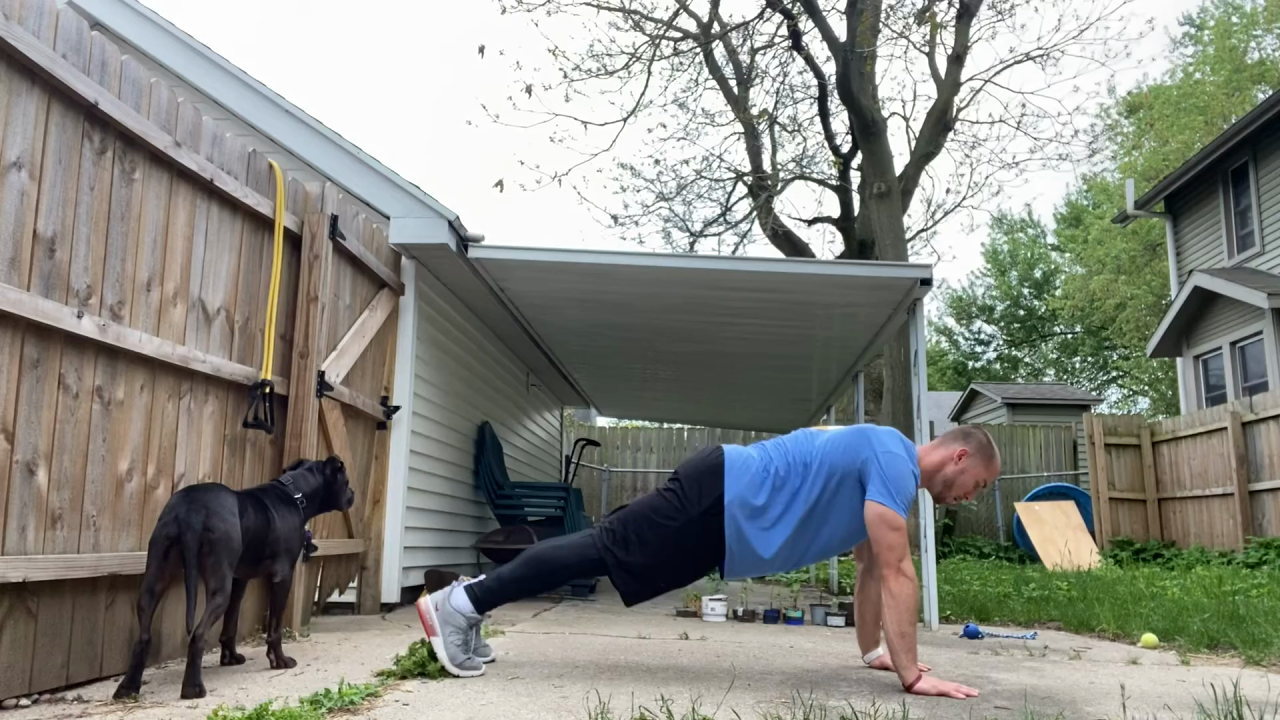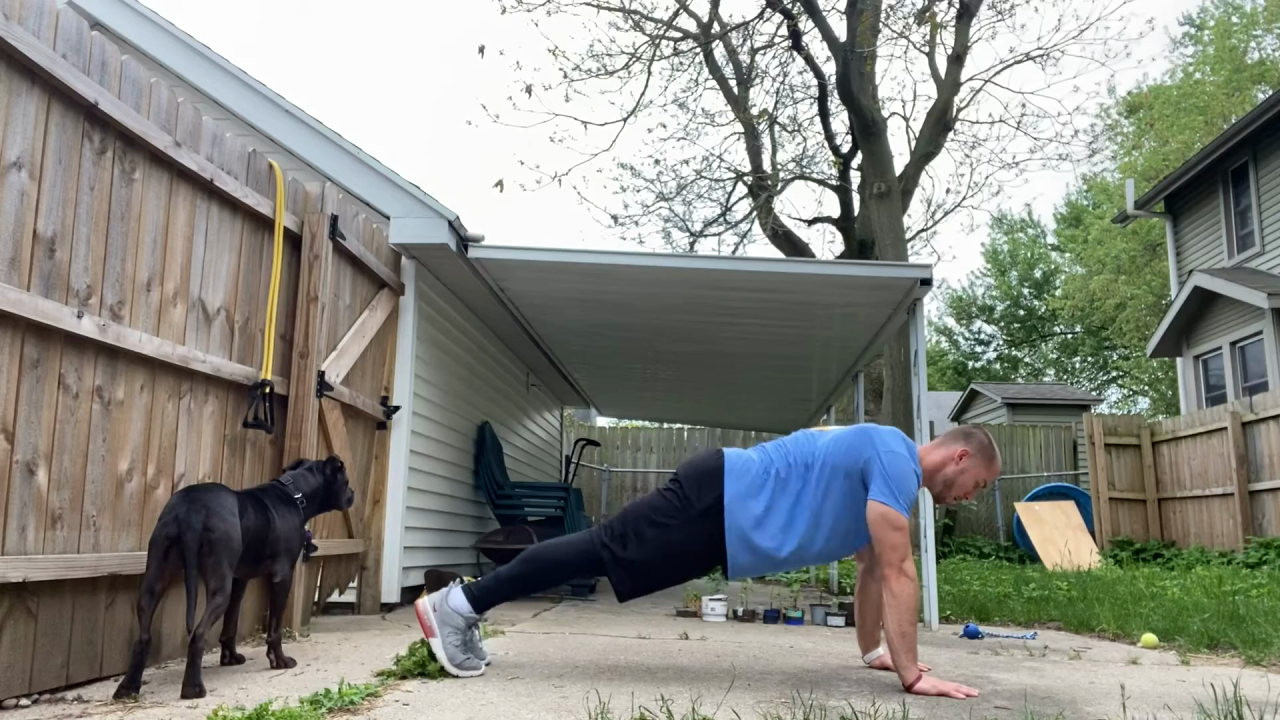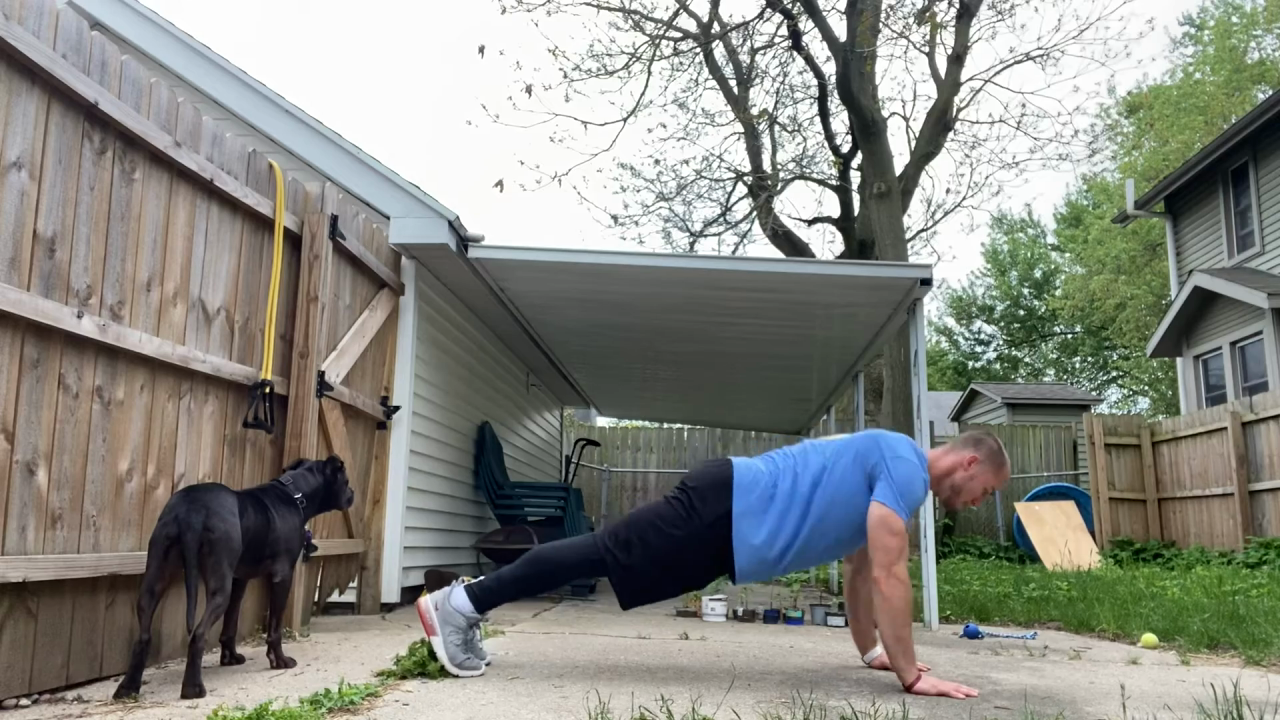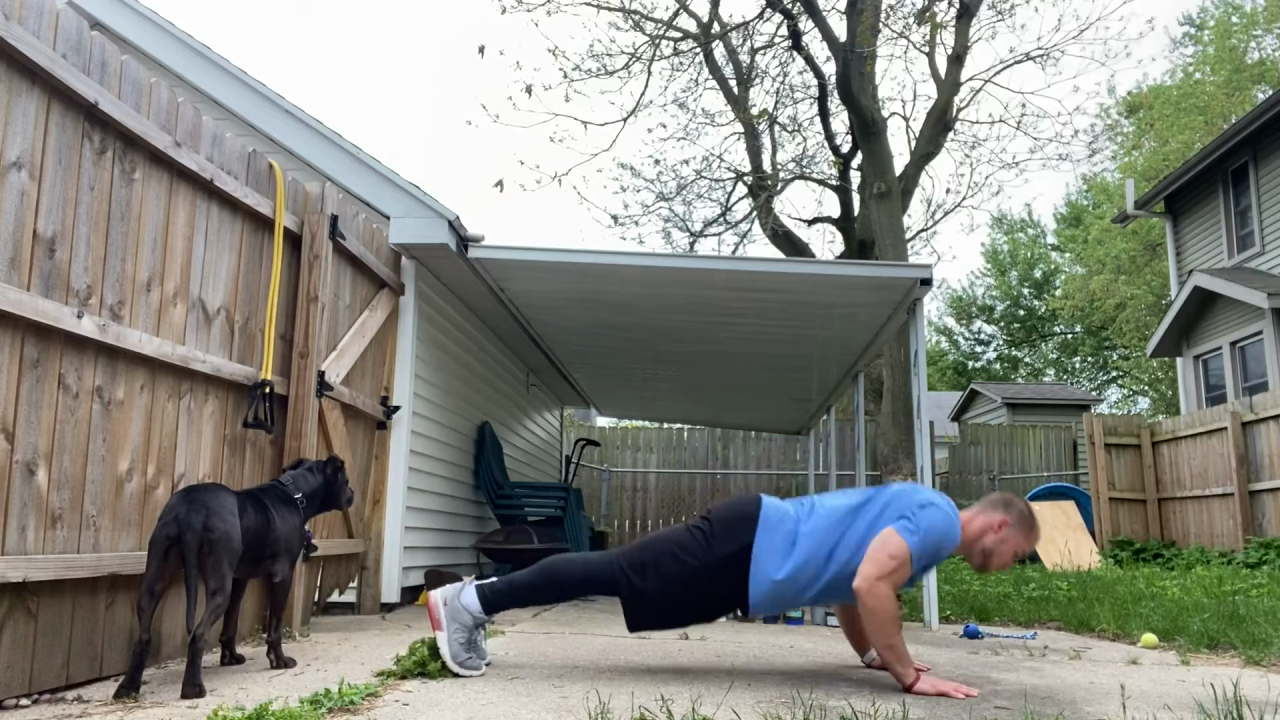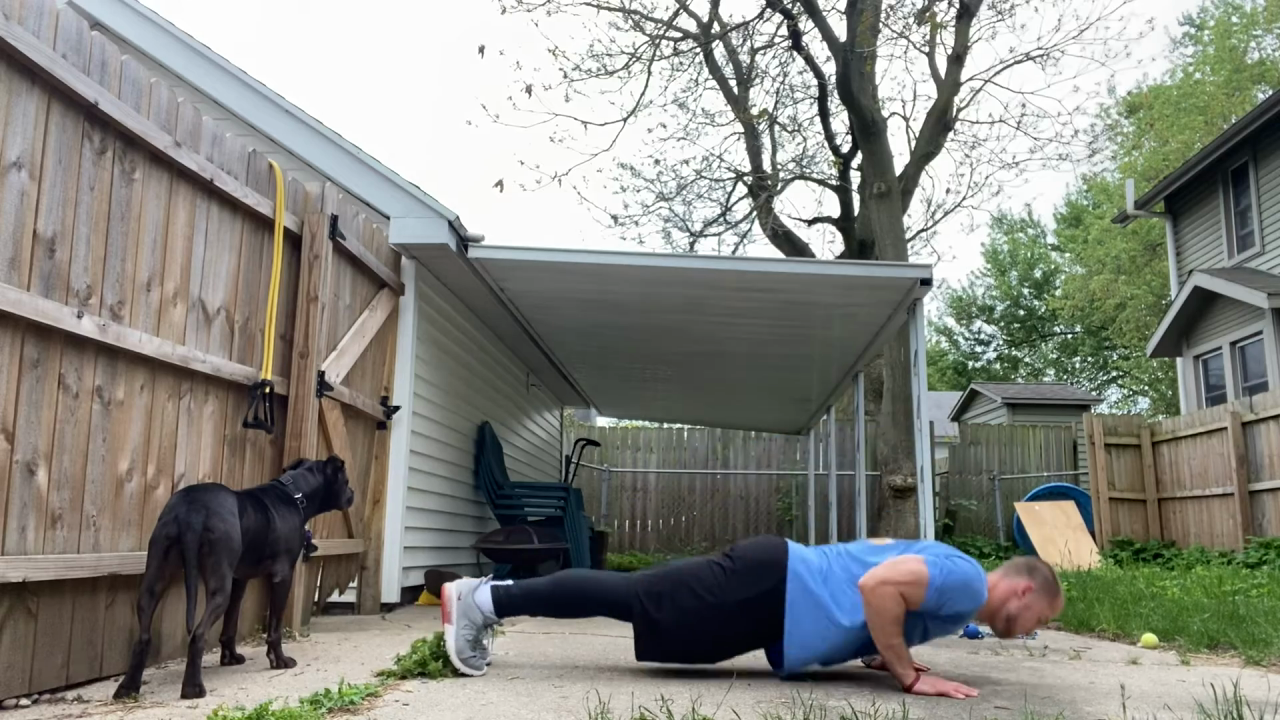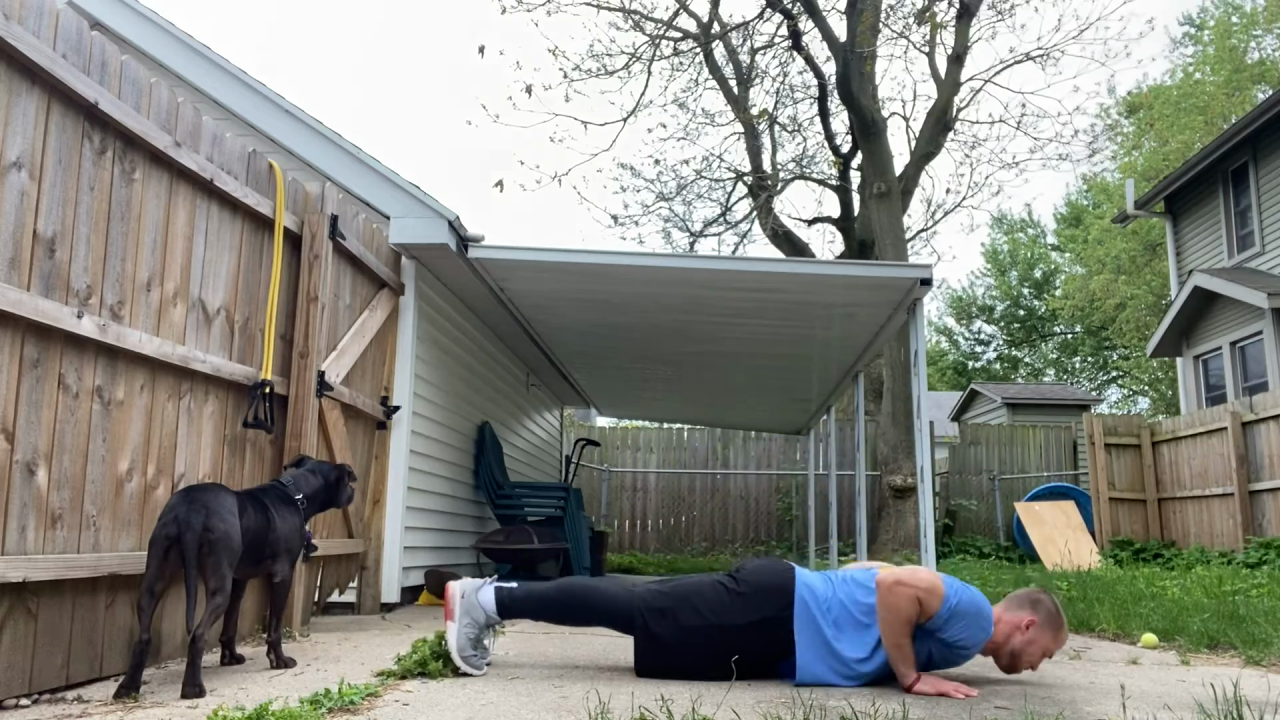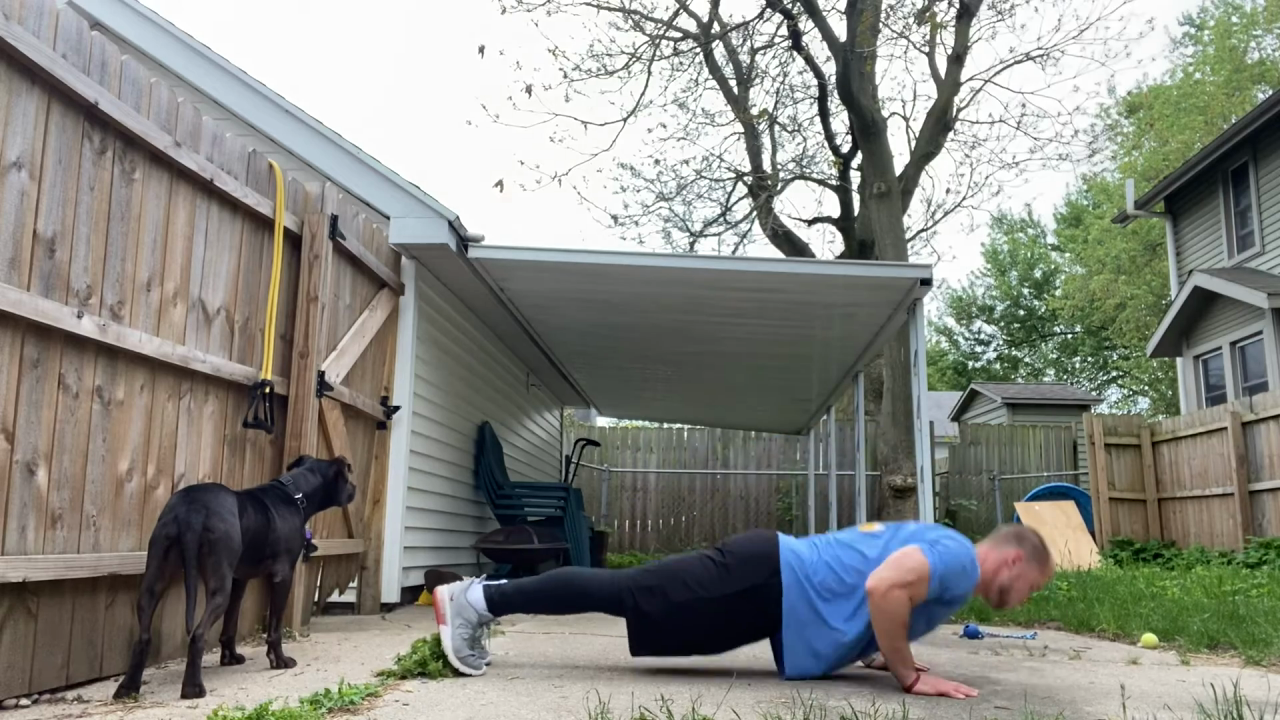
dt=0.2s
person 1, frame 1
left shoulder: (885, 465)
right shoulder: (895, 461)
left elbow: (870, 566)
right elbow: (896, 572)
left wrist: (873, 650)
right wrist: (912, 674)
left hip: (726, 506)
right hip: (718, 500)
left knee: (600, 549)
right knee: (600, 551)
left ankle: (473, 594)
right ankle: (459, 602)
person 1, frame 2
left shoulder: (886, 464)
right shoulder: (896, 459)
left elbow: (871, 568)
right elbow: (897, 574)
left wrist: (873, 650)
right wrist: (912, 675)
left hip: (728, 509)
right hip: (720, 500)
left knee: (598, 552)
right knee: (600, 551)
left ankle: (467, 599)
right ankle: (456, 603)
person 1, frame 3
left shoulder: (895, 466)
right shoulder: (907, 467)
left elbow: (857, 559)
right elbow: (886, 573)
left wrist: (870, 647)
right wrist: (909, 672)
left hip: (735, 514)
right hip: (728, 509)
left knee: (598, 557)
right knee: (601, 555)
left ankle: (466, 602)
right ankle: (459, 603)
person 1, frame 4
left shoulder: (925, 513)
right shoulder: (939, 525)
left elbow: (841, 552)
right elbow: (868, 584)
left wrist: (871, 651)
right wrist: (908, 673)
left hip: (759, 545)
right hip: (750, 545)
left knee: (612, 573)
right knee: (615, 574)
left ankle: (477, 597)
right ankle: (468, 600)
person 1, frame 5
left shoulder: (951, 573)
right shoulder: (966, 586)
right elbow: (877, 585)
left wrist: (873, 649)
right wrist: (908, 672)
left hip: (783, 583)
right hip: (774, 591)
left knee: (631, 592)
right knee: (630, 596)
left ankle: (490, 595)
right ankle: (481, 598)
person 1, frame 6
left shoulder: (954, 602)
right shoulder: (973, 619)
left elbow: (868, 574)
right elbow: (894, 585)
left wrist: (888, 659)
right wrist: (909, 673)
left hip: (786, 601)
right hip: (780, 614)
left knee: (635, 603)
right knee: (631, 610)
left ankle: (493, 594)
right ankle: (485, 596)
person 1, frame 7
left shoulder: (935, 544)
right shoulder: (955, 561)
right elbow: (879, 590)
left wrist: (872, 652)
right wrist: (908, 673)
left hip: (773, 574)
right hip: (766, 583)
left knee: (623, 587)
right knee: (624, 592)
left ankle: (485, 593)
right ankle: (474, 597)
